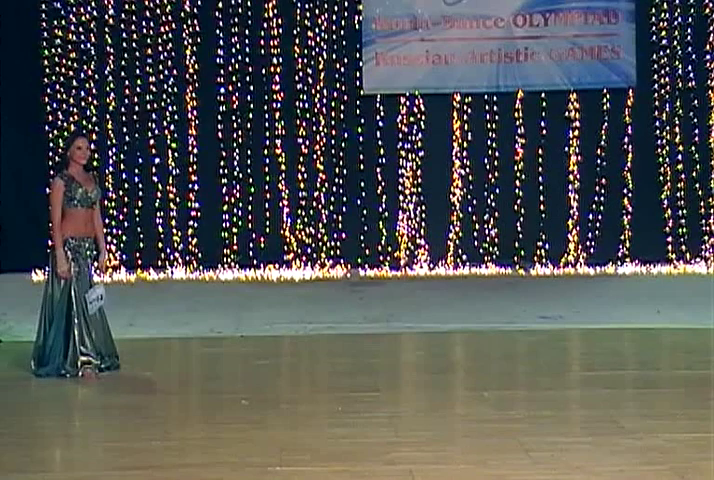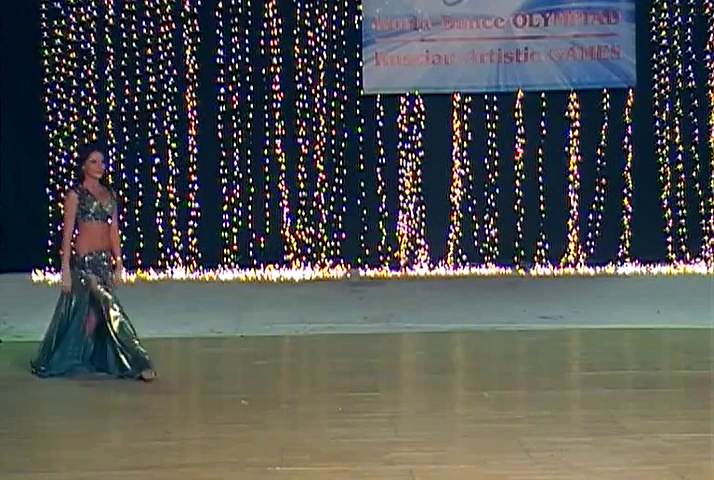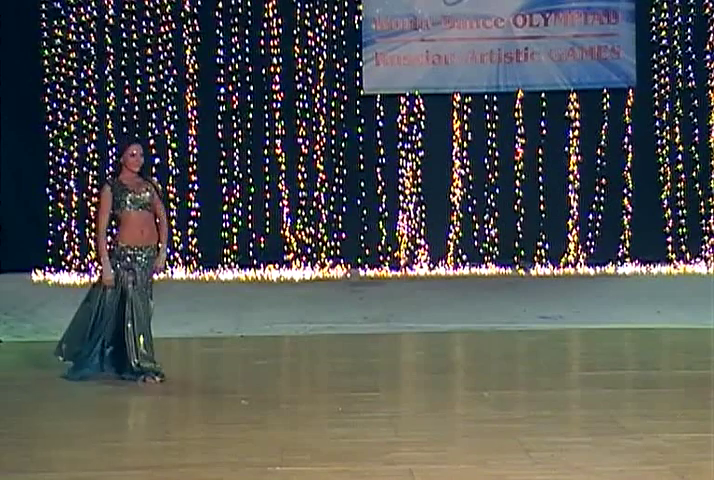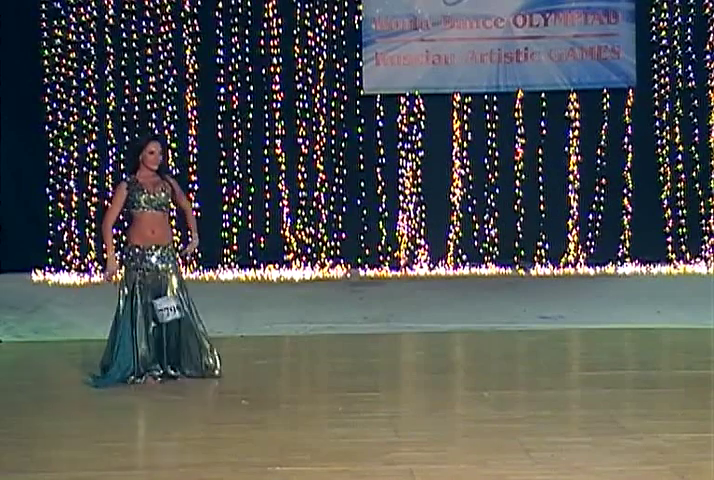
dt=0.5s
person 1, frame 1
left shoulder: (91, 179)
right shoulder: (61, 181)
right elbow: (55, 220)
left wrist: (102, 248)
right wrist: (59, 255)
left hip: (88, 246)
right hip: (68, 245)
left knee: (82, 301)
right knee: (73, 301)
left ankle: (83, 356)
right ankle: (78, 360)
person 1, frame 2
left shoulder: (109, 193)
right shoulder: (75, 195)
left elbow: (113, 230)
right elbow: (67, 234)
left wrist: (118, 263)
right wrist: (65, 269)
left hip: (103, 259)
right hip: (84, 260)
left knee: (93, 314)
right knee: (111, 309)
left ankle: (72, 359)
right ankle: (136, 363)
person 1, frame 3
left shoulder: (149, 184)
right shoulder: (111, 188)
left elbow: (161, 217)
right elbow: (101, 228)
left wrist: (163, 249)
right wrist: (104, 262)
left hip: (149, 252)
right hip: (124, 252)
left knee: (139, 307)
right knee: (134, 308)
left ankle: (111, 357)
right ankle: (142, 366)
person 1, frame 4
left shoulder: (168, 182)
right shoulder: (127, 186)
left elbow: (186, 207)
right elbow: (108, 222)
left wrist: (194, 237)
right wrist: (111, 256)
left hip: (166, 253)
right hip: (138, 253)
left knee: (175, 306)
right knee: (140, 310)
left ankle: (178, 362)
right ankle: (143, 367)
